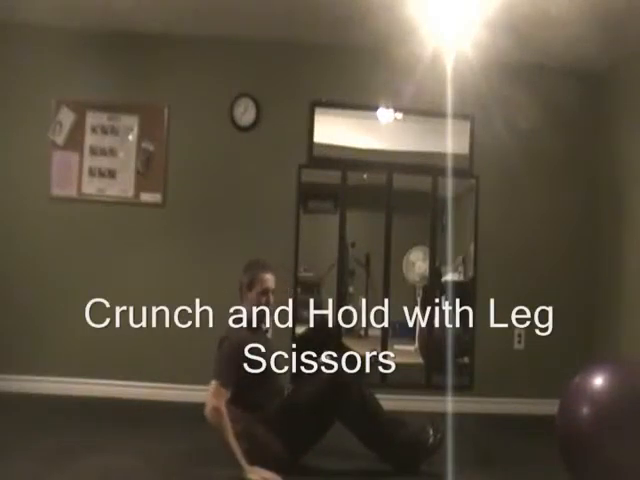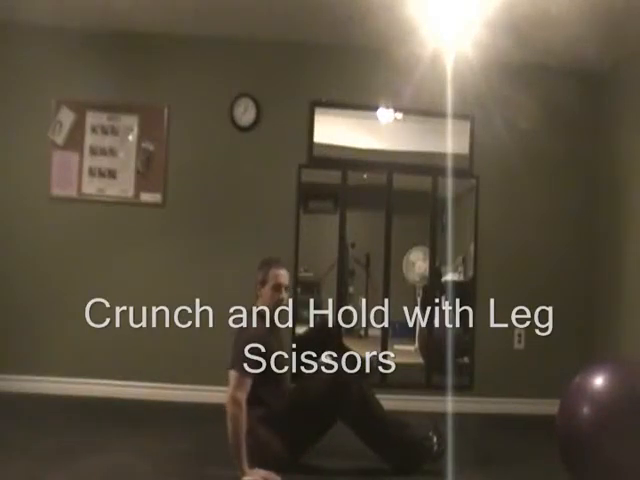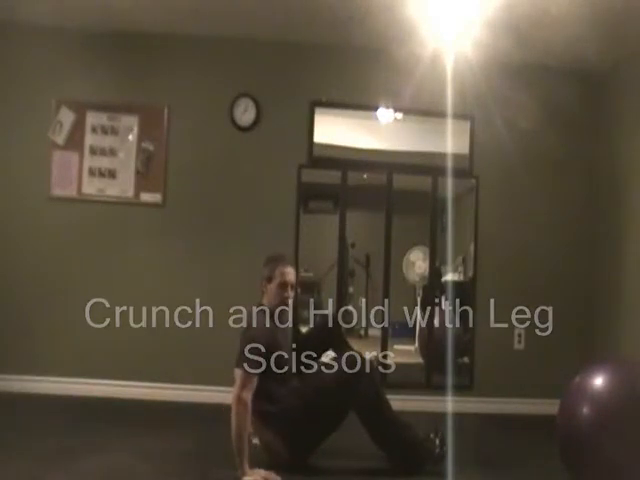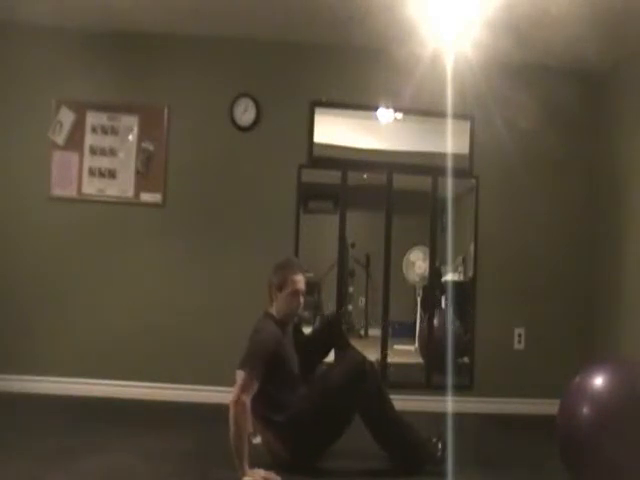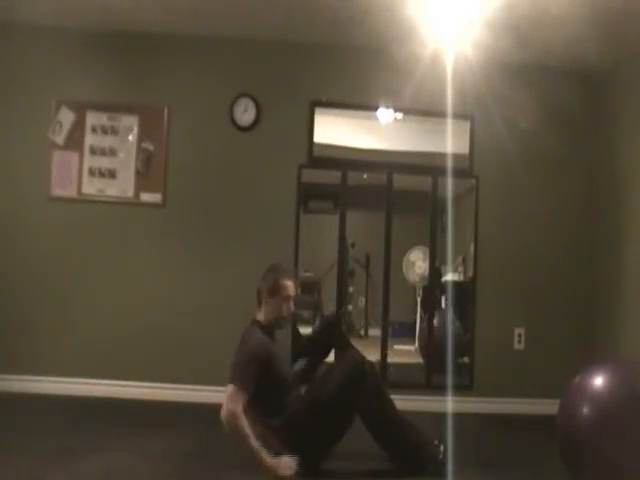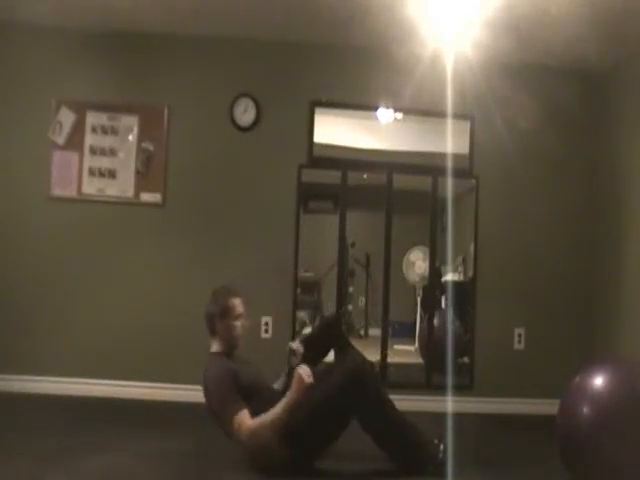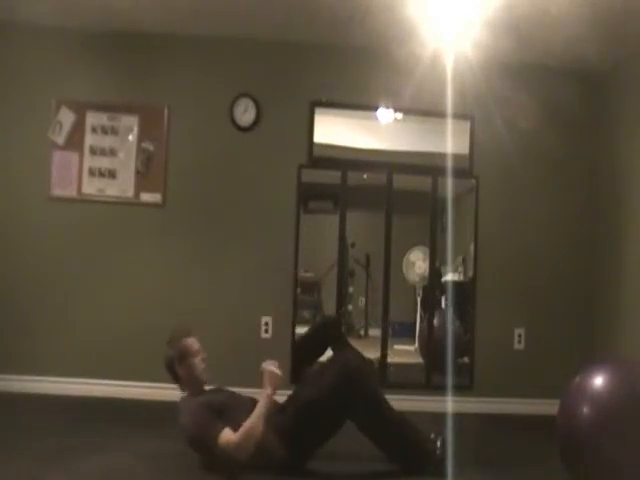
dt=0.4s
person 1, frame 1
left shoulder: (257, 332)
right shoulder: (236, 342)
right elbow: (214, 407)
left hip: (279, 423)
right hip: (270, 445)
right knee: (338, 382)
right ankle: (403, 450)
person 1, frame 2
left shoulder: (271, 326)
right shoulder: (252, 335)
right elbow: (235, 400)
left hip: (280, 422)
right hip: (271, 443)
right knee: (341, 381)
right ankle: (408, 451)
person 1, frame 3
left shoulder: (281, 318)
right shoulder: (258, 331)
right elbow: (241, 398)
left hip: (291, 414)
right hip: (284, 436)
right knee: (355, 371)
right ankle: (412, 452)
person 1, frame 4
left shoulder: (284, 326)
right shoulder: (266, 336)
right elbow: (239, 400)
left hip: (295, 423)
right hip: (293, 442)
right knee: (358, 369)
right ankle: (415, 454)
person 1, frame 5
left shoulder: (266, 334)
right shoulder: (255, 344)
right elbow: (230, 412)
right wrist: (268, 460)
left hip: (297, 425)
right hip: (295, 443)
right knee: (358, 370)
right ankle: (417, 456)
person 1, frame 6
left shoulder: (230, 361)
right shoulder: (219, 374)
right elbow: (247, 433)
left wrist: (291, 369)
right wrist: (293, 396)
left hip: (287, 430)
right hip: (288, 447)
right knee: (357, 373)
right ankle: (420, 458)
person 1, frame 7
left shoulder: (205, 397)
right shoulder: (193, 412)
right elbow: (238, 448)
left wrist: (267, 390)
right wrist: (268, 392)
left hip: (282, 425)
right hip: (284, 444)
right knee: (348, 370)
right ankle: (419, 455)
